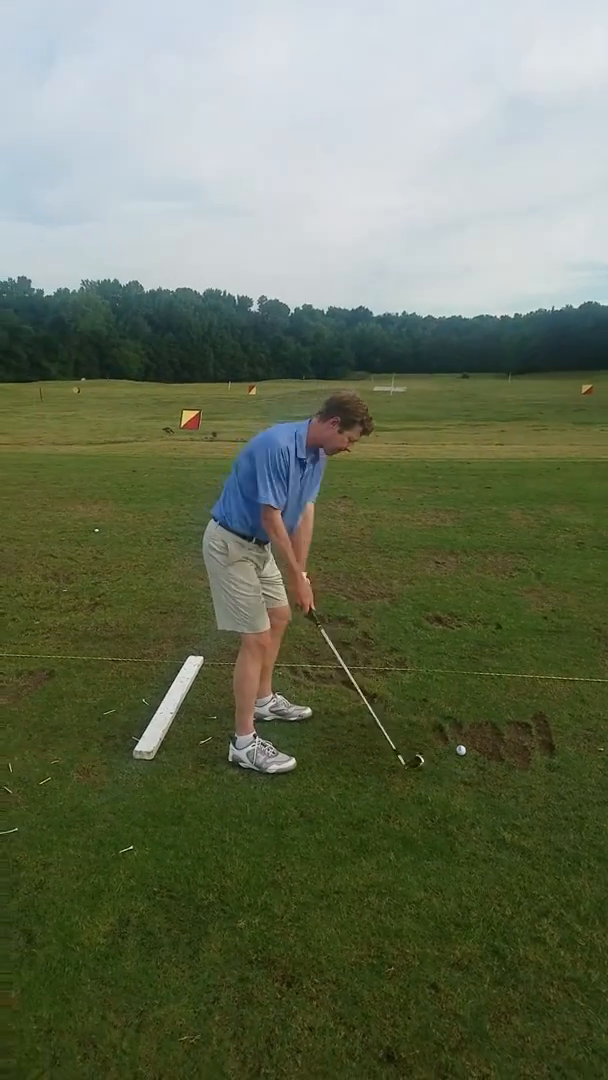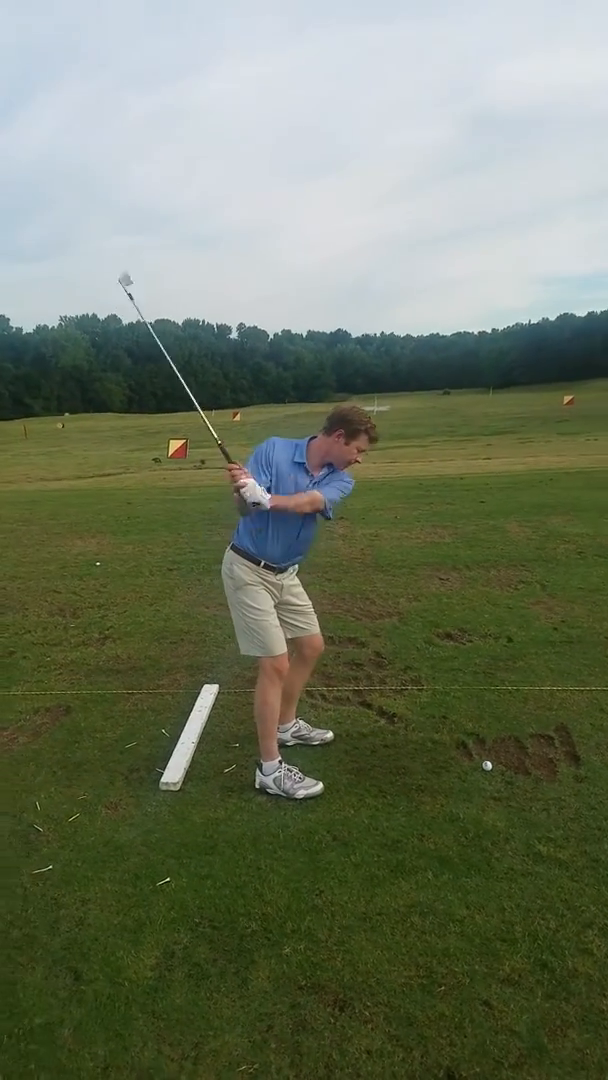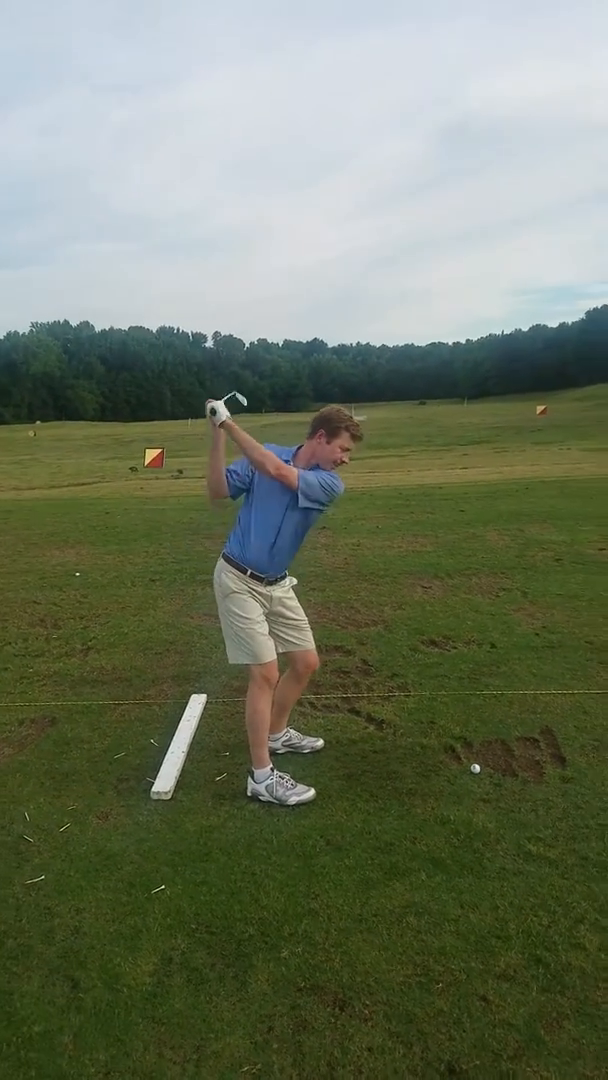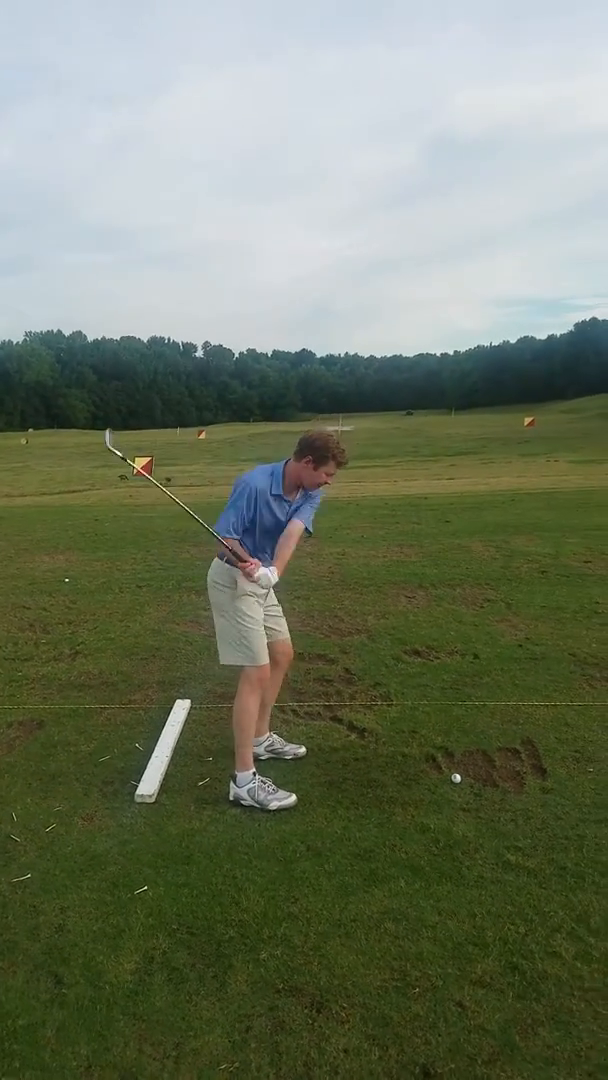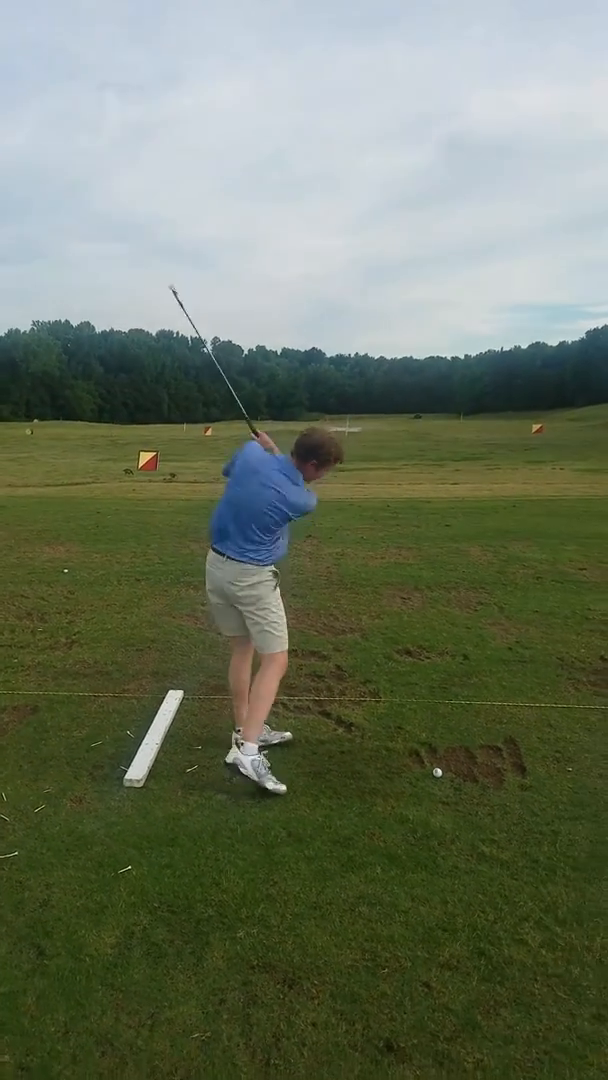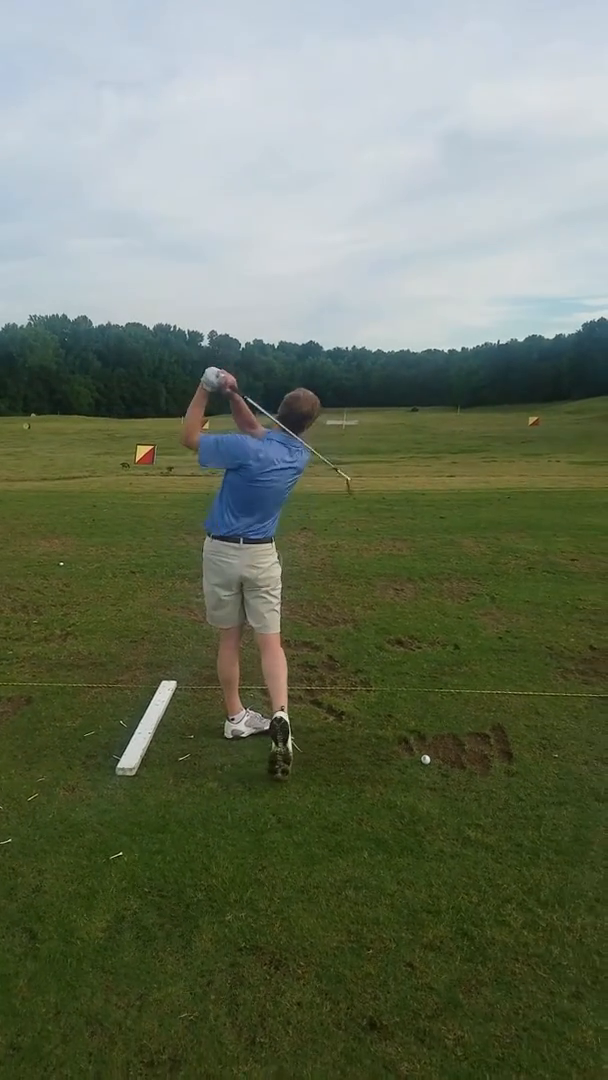
dt=0.3s
person 1, frame 1
left shoulder: (315, 455)
right shoulder: (277, 445)
left elbow: (305, 513)
right elbow: (270, 516)
left wrist: (301, 571)
right wrist: (297, 577)
left hip: (257, 543)
right hip: (230, 544)
left knee: (279, 618)
right knee: (257, 638)
left ankle: (263, 700)
right ankle: (244, 743)
person 1, frame 2
left shoulder: (341, 481)
right shoulder: (273, 448)
left elbow: (308, 502)
right elbow: (245, 505)
left wrist: (267, 499)
right wrist: (244, 490)
left hip: (285, 572)
right hip: (247, 569)
left knee: (312, 648)
right knee: (276, 665)
left ankle: (286, 725)
right ankle: (269, 769)
person 1, frame 3
left shoulder: (330, 484)
right shoulder: (268, 453)
left elbow: (276, 471)
right elbow: (218, 492)
left wrist: (230, 424)
right wrist: (217, 433)
left hip: (276, 585)
right hip: (237, 579)
left knee: (307, 663)
right knee: (265, 673)
left ankle: (276, 733)
right ankle: (261, 776)
person 1, frame 4
left shoulder: (311, 493)
right shoulder: (254, 484)
left elbow: (292, 536)
right elbow: (226, 537)
left wrist: (271, 570)
right wrist: (249, 563)
left hip: (259, 580)
right hip: (234, 579)
left knee: (282, 656)
right knee: (256, 673)
left ankle: (259, 738)
right ankle: (244, 779)
person 1, frame 5
left shoulder: (249, 454)
right shoulder: (302, 501)
left elbow: (229, 473)
left hip: (217, 565)
right hip: (253, 576)
left knee: (242, 646)
right knee: (275, 660)
left ankle: (245, 728)
right ankle: (247, 750)
person 1, frame 6
left shoulder: (247, 451)
right shoulder: (300, 457)
left elbow: (189, 437)
right elbow: (257, 432)
left wrist: (205, 388)
right wrist: (234, 396)
left hip: (221, 551)
right hip: (261, 555)
left knee: (229, 639)
right knee: (270, 641)
left ankle: (235, 717)
right ankle: (280, 714)
